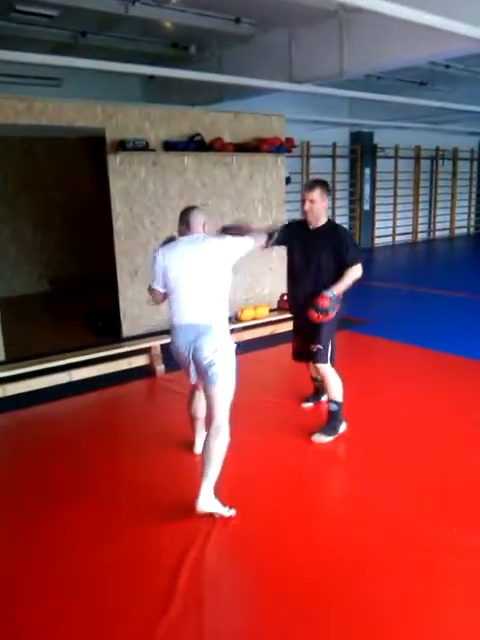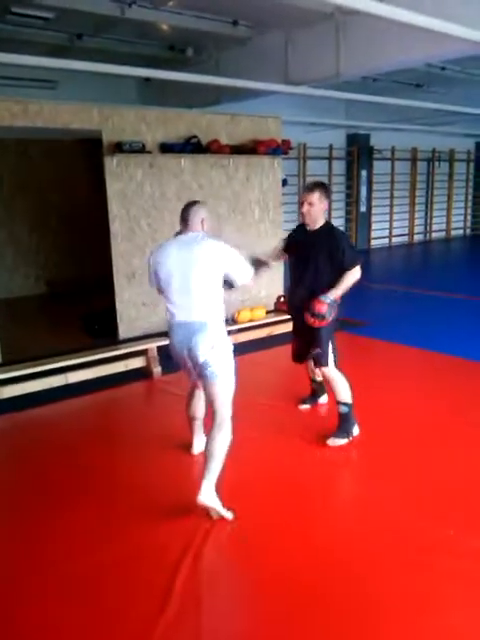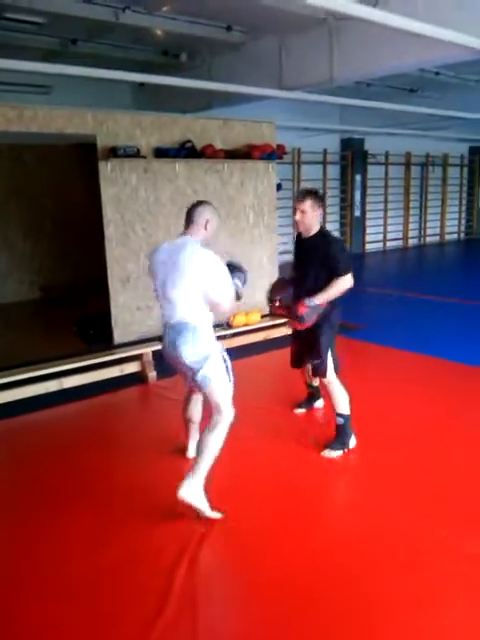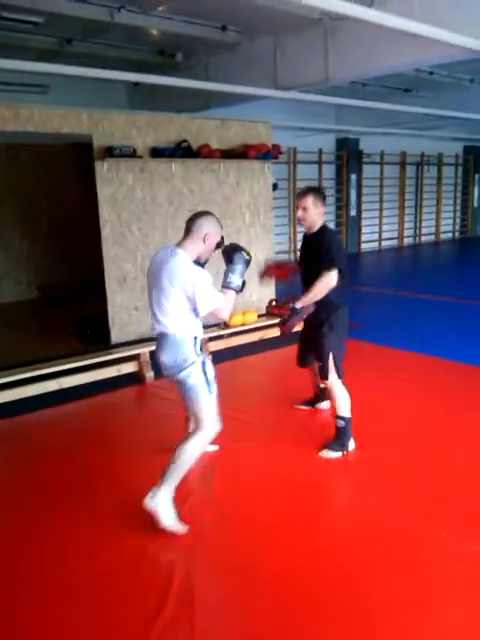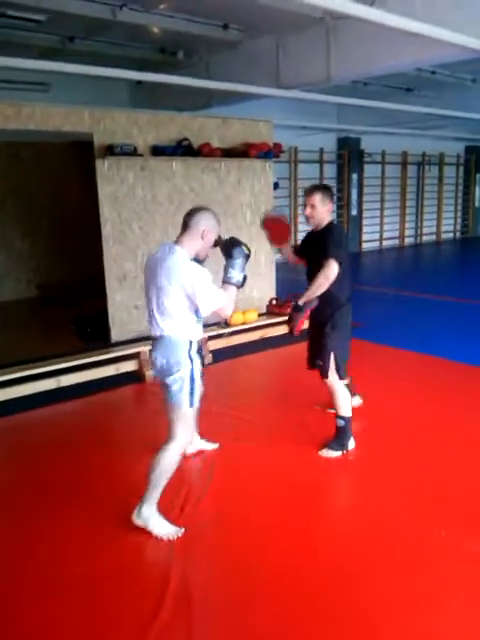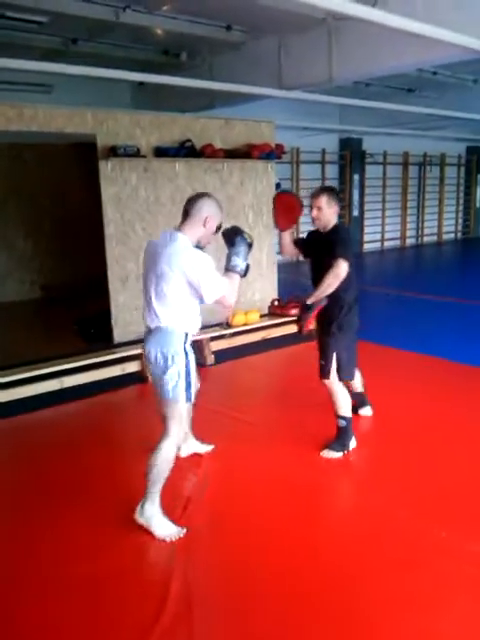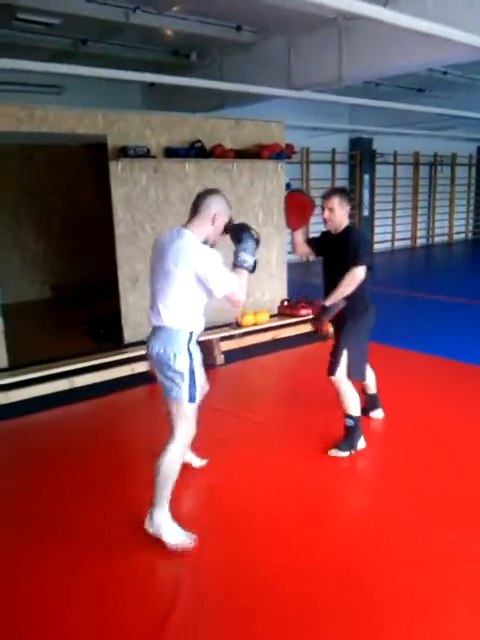
dt=0.1s
person 1, frame 1
left shoulder: (162, 254)
right shoulder: (219, 245)
left elbow: (156, 298)
right elbow: (257, 240)
right wrist: (233, 234)
left hip: (180, 336)
right hip: (213, 336)
left knee: (199, 385)
right knee: (221, 417)
left ankle: (199, 439)
right ankle: (207, 495)
person 1, frame 2
left shoulder: (160, 254)
right shoulder: (215, 248)
right elbow: (246, 278)
right wrist: (227, 274)
left hip: (178, 334)
right hip: (209, 334)
left knee: (199, 384)
right knee: (223, 416)
left ankle: (198, 439)
right ankle: (208, 490)
person 1, frame 3
left shoulder: (161, 252)
right shoulder: (207, 259)
right elbow: (225, 305)
right wrist: (234, 283)
left hip: (172, 336)
right hip: (197, 340)
left knee: (197, 388)
right knee: (223, 413)
left ankle: (193, 443)
right ankle: (193, 485)
person 1, frame 4
left shoulder: (161, 256)
right shoulder: (192, 273)
right elbow: (223, 311)
left wrist: (200, 261)
right wrist: (236, 270)
left hip: (167, 344)
right hip: (185, 349)
left knee: (196, 398)
right knee: (210, 426)
left ankle: (194, 447)
right ankle: (161, 496)
person 1, frame 5
left shoulder: (160, 255)
right shoulder: (190, 271)
right elbow: (224, 310)
left wrist: (198, 259)
right wrist: (235, 267)
left hip: (166, 345)
right hip: (178, 350)
left knee: (194, 391)
right knee: (178, 435)
left ankle: (193, 441)
right ankle: (146, 510)
person 1, frame 6
left shoulder: (158, 243)
right shoulder: (192, 257)
right elbow: (228, 298)
left wrist: (199, 247)
right wrist: (238, 255)
left hip: (159, 337)
right hip: (173, 343)
left knee: (191, 389)
right knee: (174, 431)
left ankle: (187, 442)
right ankle: (149, 508)
person 1, frame 7
left shoulder: (167, 240)
right shoulder: (200, 254)
right elbow: (236, 294)
right wrist: (245, 251)
left hip: (169, 336)
right hip: (177, 344)
left knee: (198, 391)
right knee: (182, 433)
left ankle: (182, 454)
right ankle: (158, 518)
person 2, frame 1
left shoulder: (339, 235)
right shoulder: (294, 229)
left elbow: (357, 269)
right elbow: (269, 239)
left wrist: (334, 291)
right hip: (300, 306)
left knee: (323, 362)
right knee: (307, 355)
left ankle: (336, 420)
right ankle: (320, 390)
person 2, frame 2
left shoulder: (336, 237)
right shoulder: (298, 233)
left elbow: (355, 272)
right elbow: (284, 251)
left wrist: (331, 296)
right wrist: (267, 260)
right hip: (299, 308)
left knee: (326, 366)
right knee: (307, 356)
left ankle: (348, 422)
right ankle: (317, 392)
person 2, frame 3
left shoulder: (329, 244)
right shoulder: (301, 240)
left elbow: (346, 280)
left wrist: (314, 300)
right wrist: (287, 287)
left hip: (323, 318)
left knee: (329, 376)
right knee: (304, 362)
left ankle: (345, 436)
right ankle: (314, 397)
person 2, frame 4
left shoulder: (328, 240)
right shoulder: (309, 238)
left elbow: (329, 279)
left wrist: (298, 306)
right wrist: (289, 269)
left hip: (329, 316)
right hip: (312, 314)
left knee: (331, 377)
right knee: (311, 362)
left ankle: (344, 438)
right ankle: (321, 397)
person 2, frame 5
left shoulder: (334, 234)
right shoulder: (314, 235)
left elbow: (330, 271)
right elbow: (298, 257)
left wrist: (301, 302)
right wrist: (282, 243)
left hip: (334, 314)
right hip: (322, 312)
left knee: (331, 376)
right knee: (331, 366)
left ankle: (344, 437)
right ankle: (349, 396)
person 2, frame 6
left shoulder: (341, 236)
right shoulder: (316, 236)
left elbow: (339, 271)
right elbow: (289, 250)
left wrist: (311, 301)
right wrist: (284, 226)
left hip: (341, 316)
right hip: (329, 313)
left knee: (331, 378)
right knee: (344, 367)
left ankle: (345, 437)
right ankle: (362, 403)
person 2, frame 7
left shoulder: (354, 238)
right shoulder: (328, 238)
left elbow: (357, 274)
right elbow: (300, 249)
left wrist: (327, 303)
right wrist: (296, 226)
left hip: (355, 315)
right hip: (347, 314)
left knee: (338, 375)
right knee: (358, 364)
left ankle: (354, 437)
right ankle: (373, 406)
